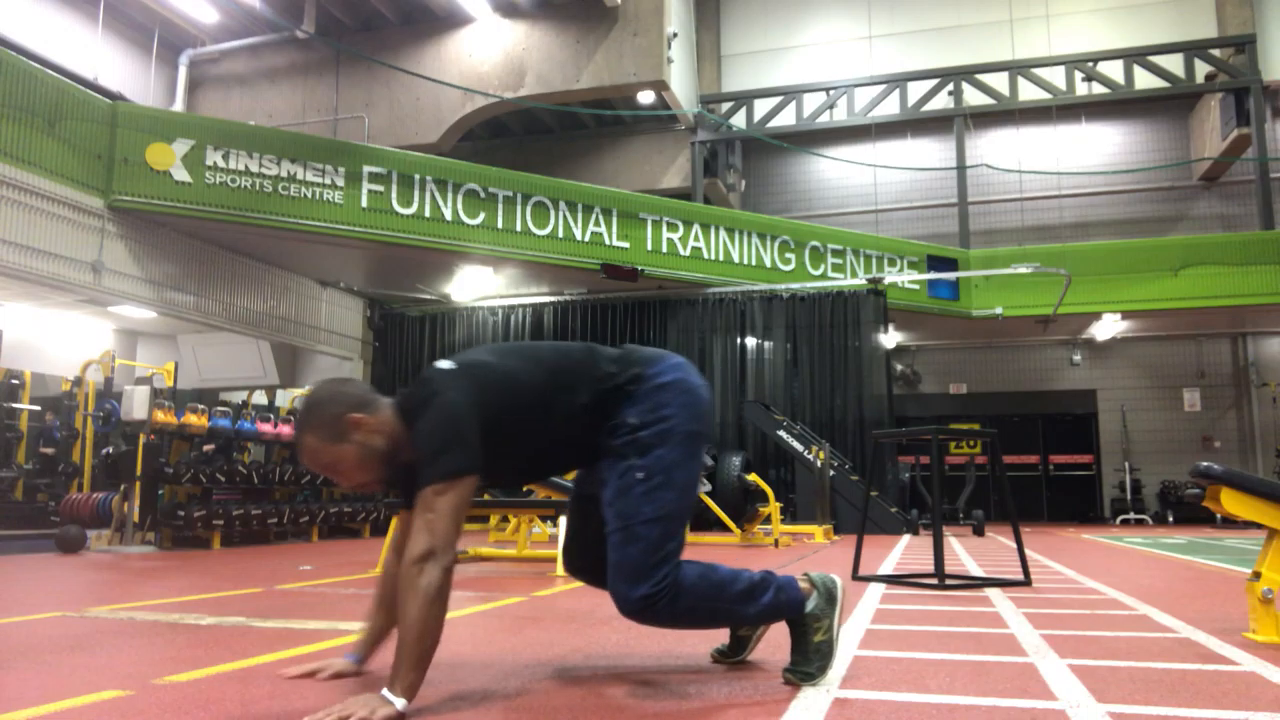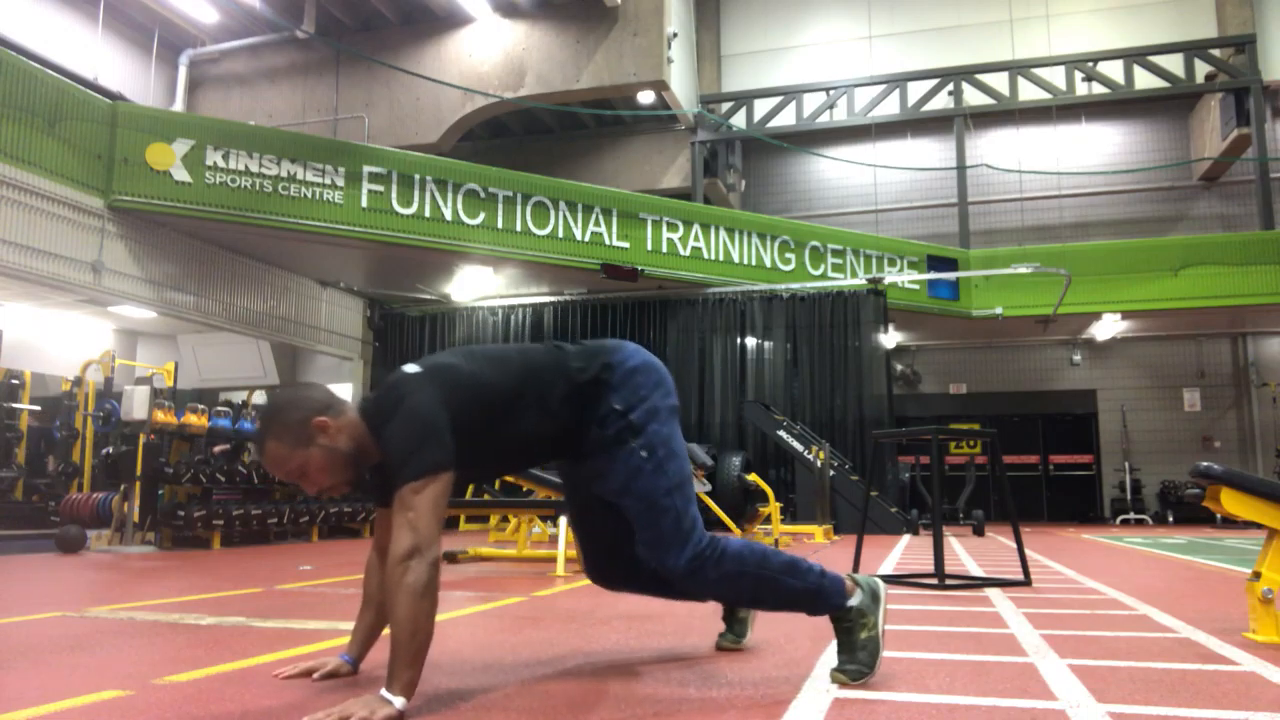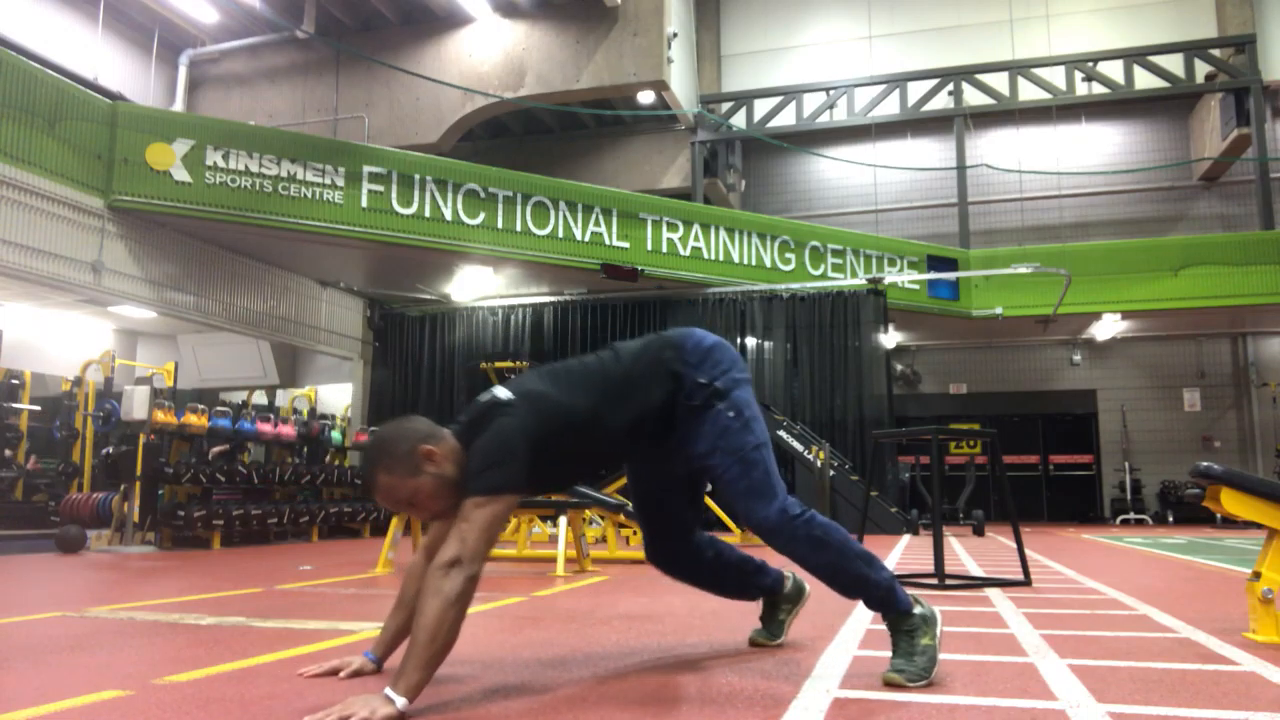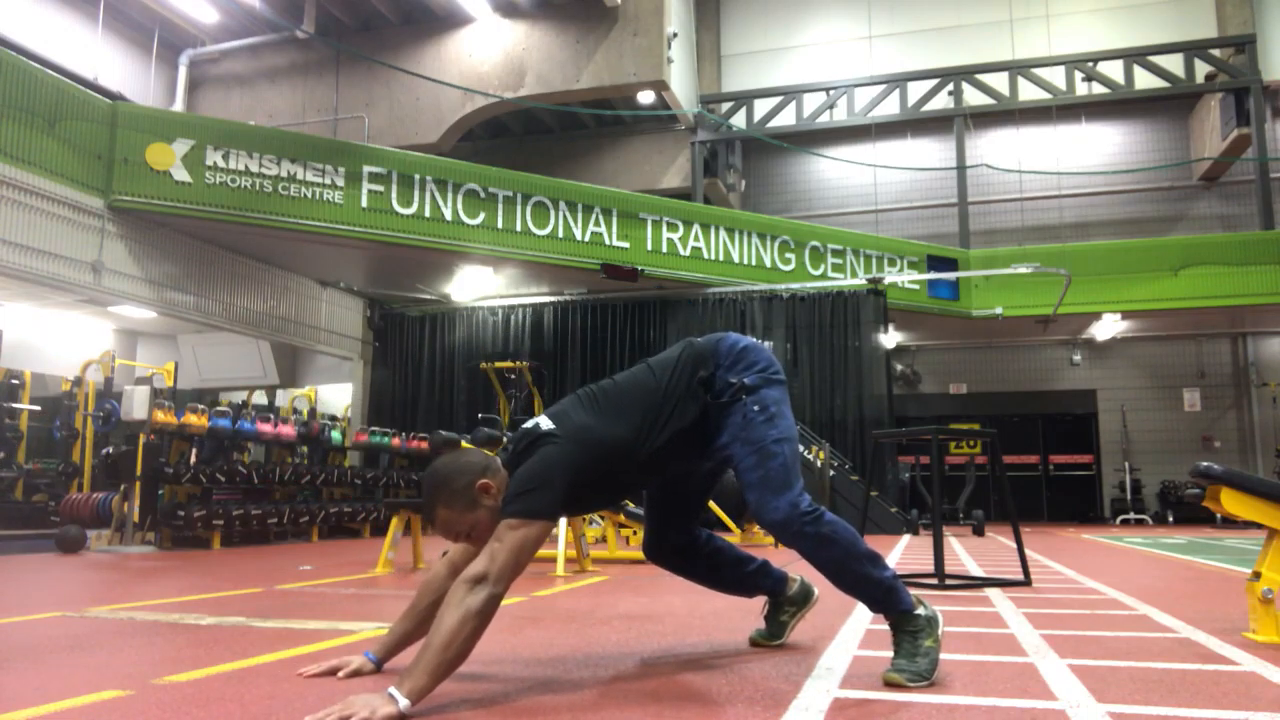
dt=0.5s
person 1, frame 1
left shoulder: (440, 412)
right shoulder: (416, 433)
left elbow: (430, 560)
right elbow: (407, 552)
right wrist: (359, 654)
left hip: (657, 402)
right hip: (619, 425)
left knee: (641, 590)
right knee: (589, 561)
left ankle: (802, 598)
right ankle: (750, 606)
person 1, frame 2
left shoulder: (409, 418)
right shoulder: (380, 444)
left elbow: (415, 559)
right elbow: (386, 556)
right wrist: (351, 655)
left hip: (620, 394)
right hip: (587, 430)
left knee: (681, 554)
right knee: (611, 565)
left ankle: (849, 598)
right ankle: (734, 596)
person 1, frame 3
left shoulder: (499, 441)
right shoulder: (460, 448)
left elbow: (455, 568)
right elbow: (430, 559)
right wrist: (376, 656)
left hip: (695, 376)
right hip: (657, 415)
left knee: (767, 512)
right knee: (669, 547)
left ankle: (907, 616)
right ankle: (779, 592)
person 1, frame 4
left shoulder: (546, 467)
right shoulder: (517, 471)
left elbow: (482, 586)
right elbow: (454, 571)
right wrist: (377, 654)
left hip: (734, 379)
right hip: (695, 418)
left knee: (783, 510)
right knee: (668, 544)
left ankle: (911, 617)
right ankle: (785, 592)
